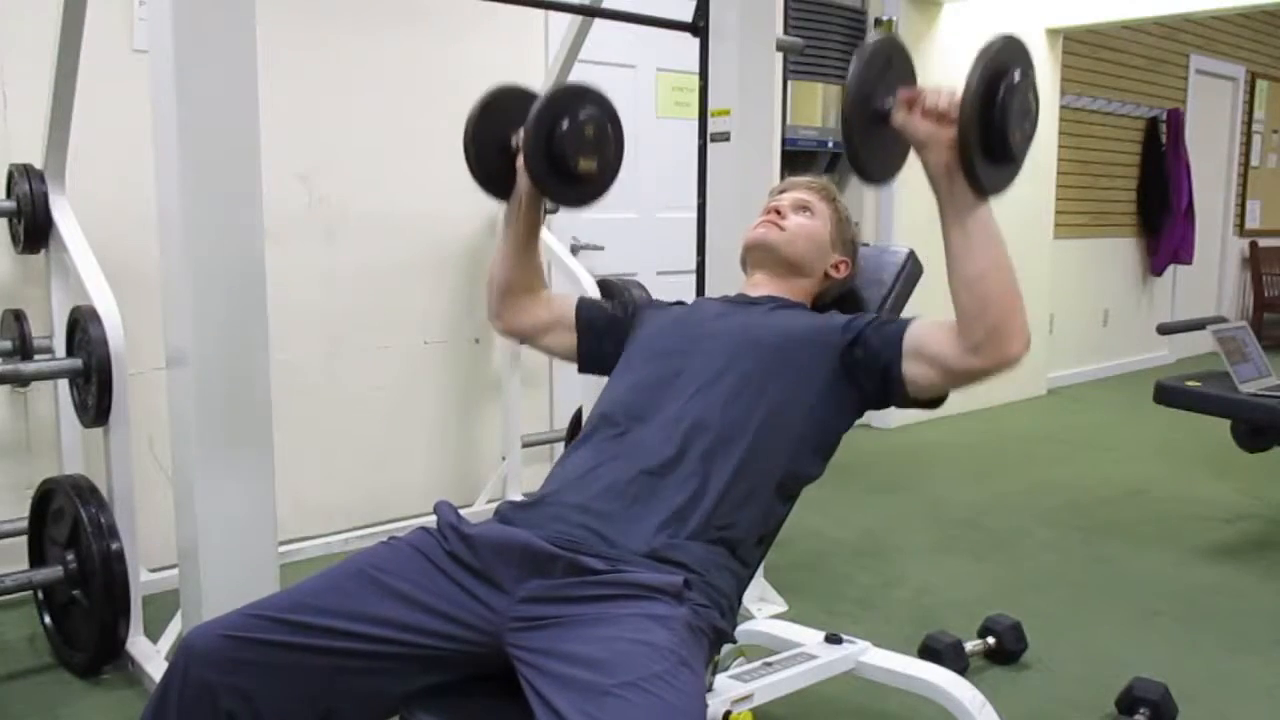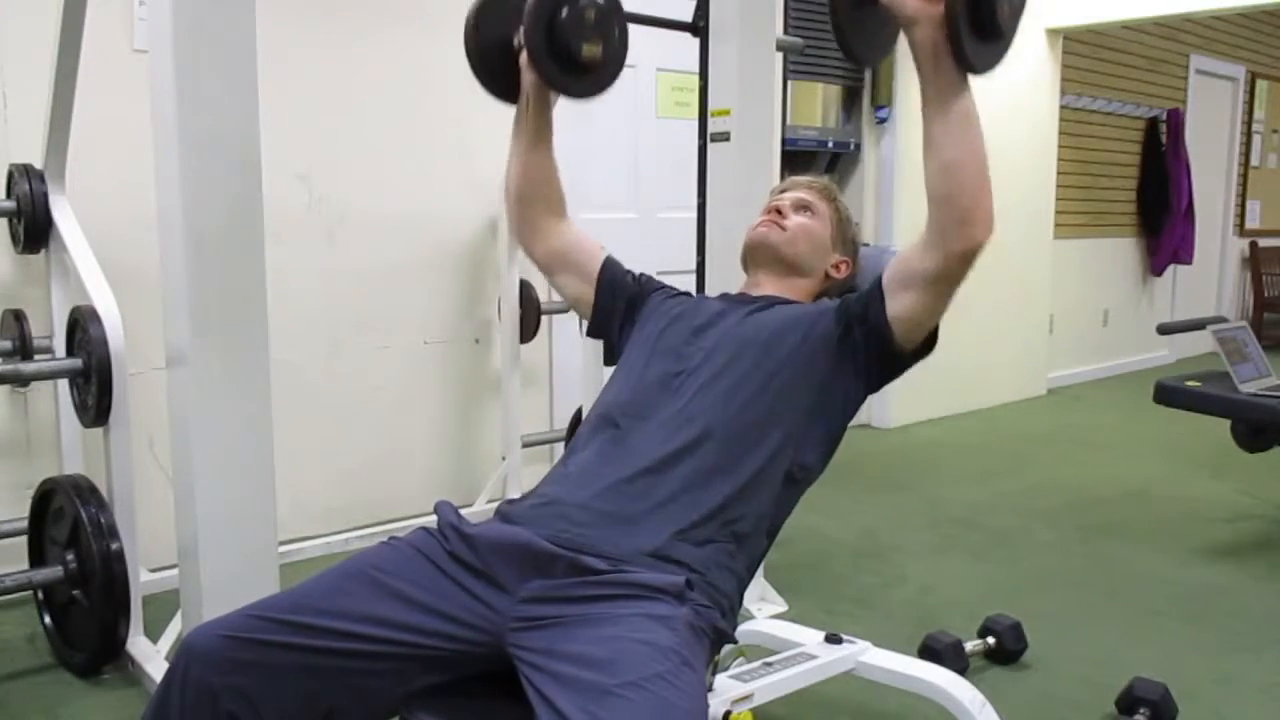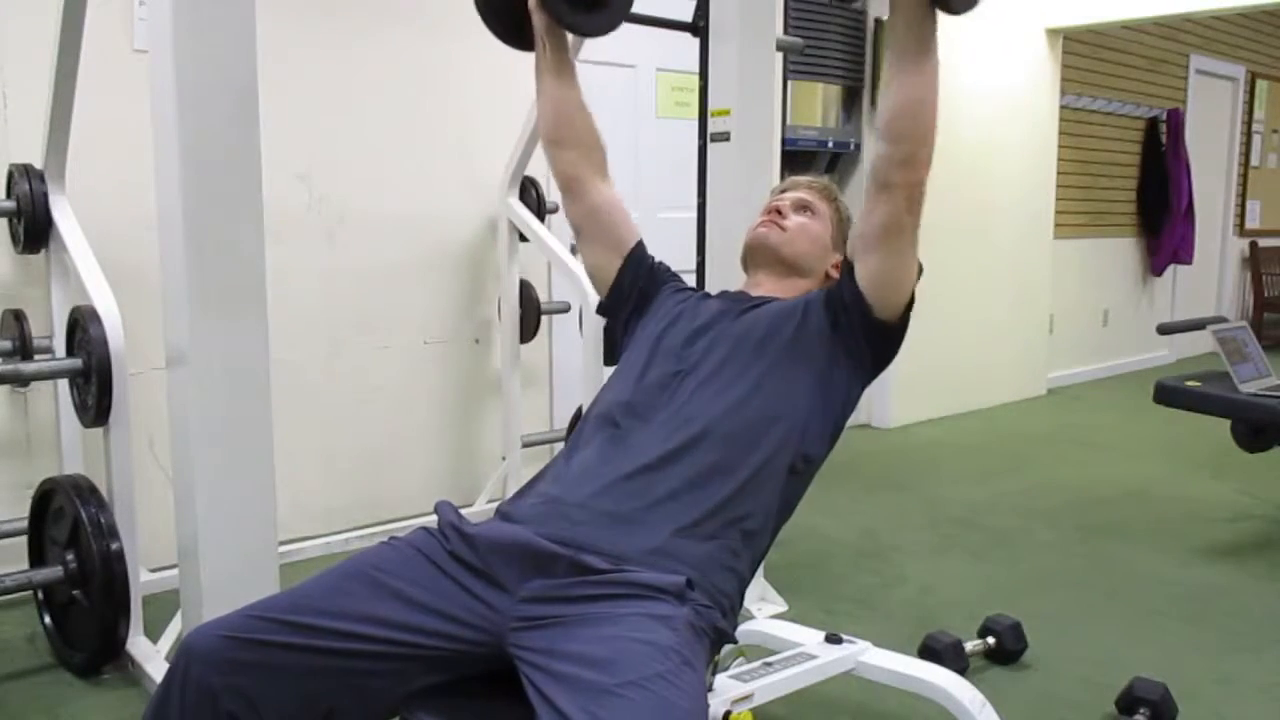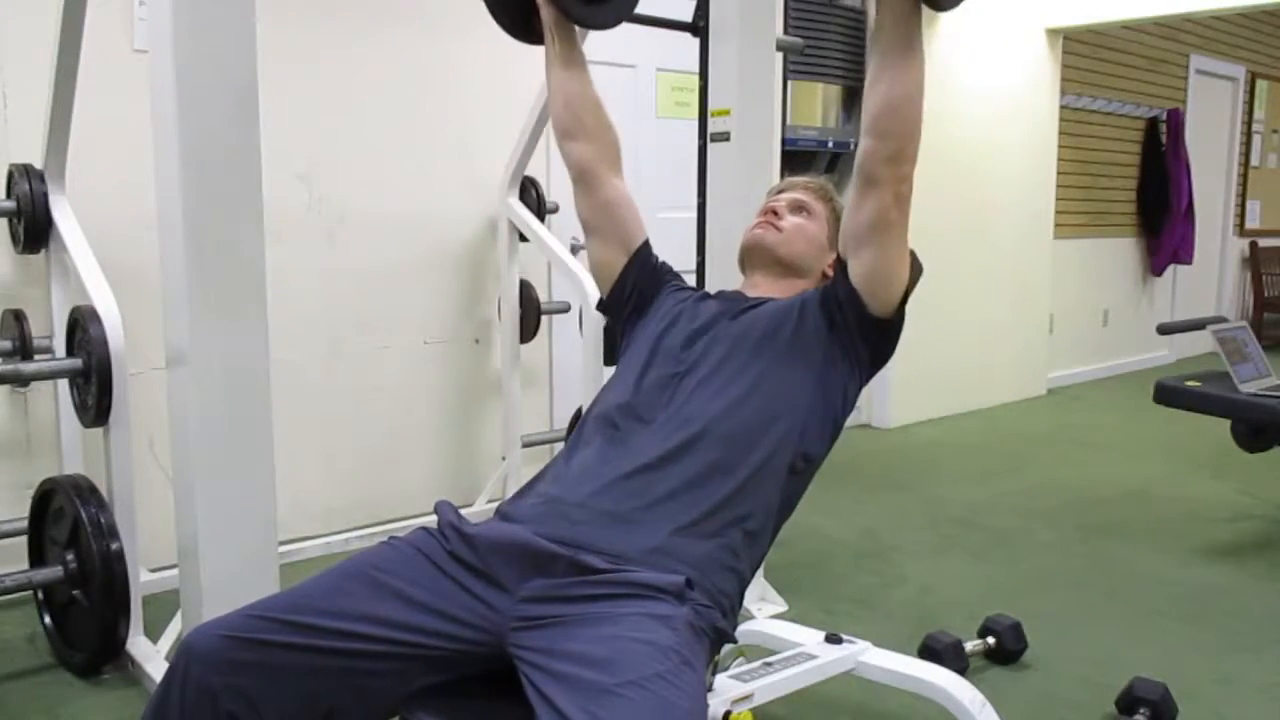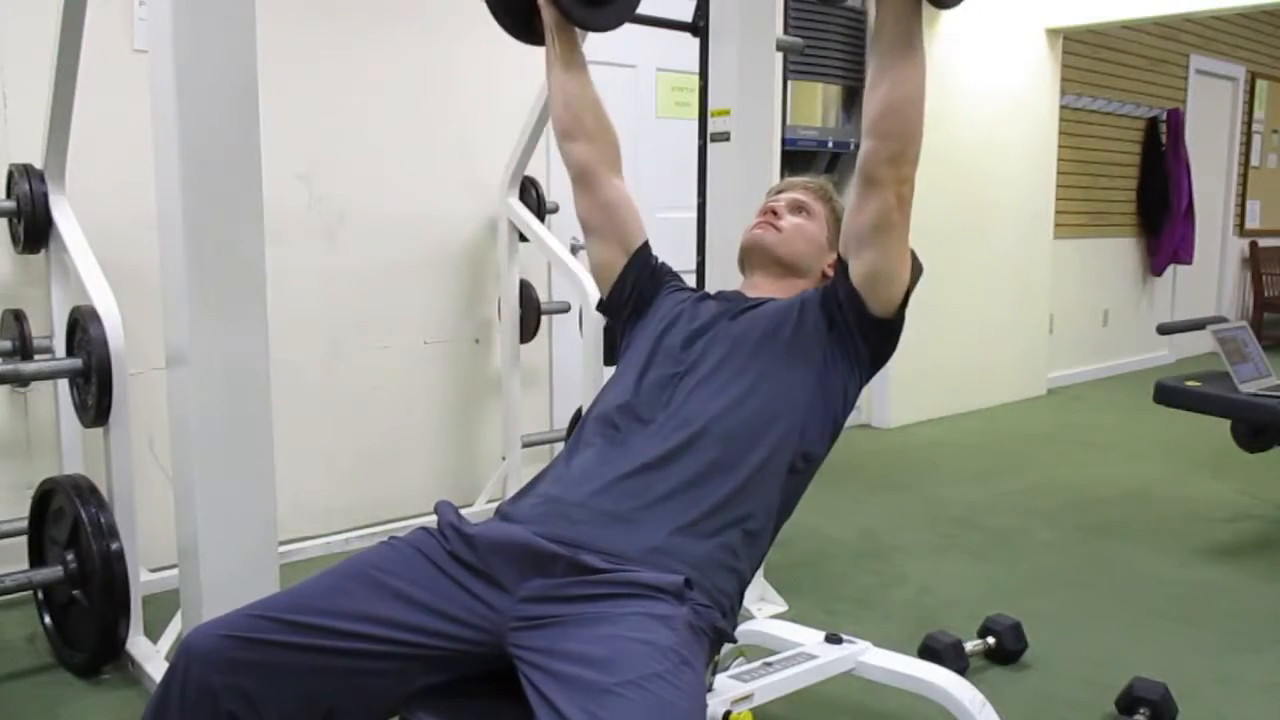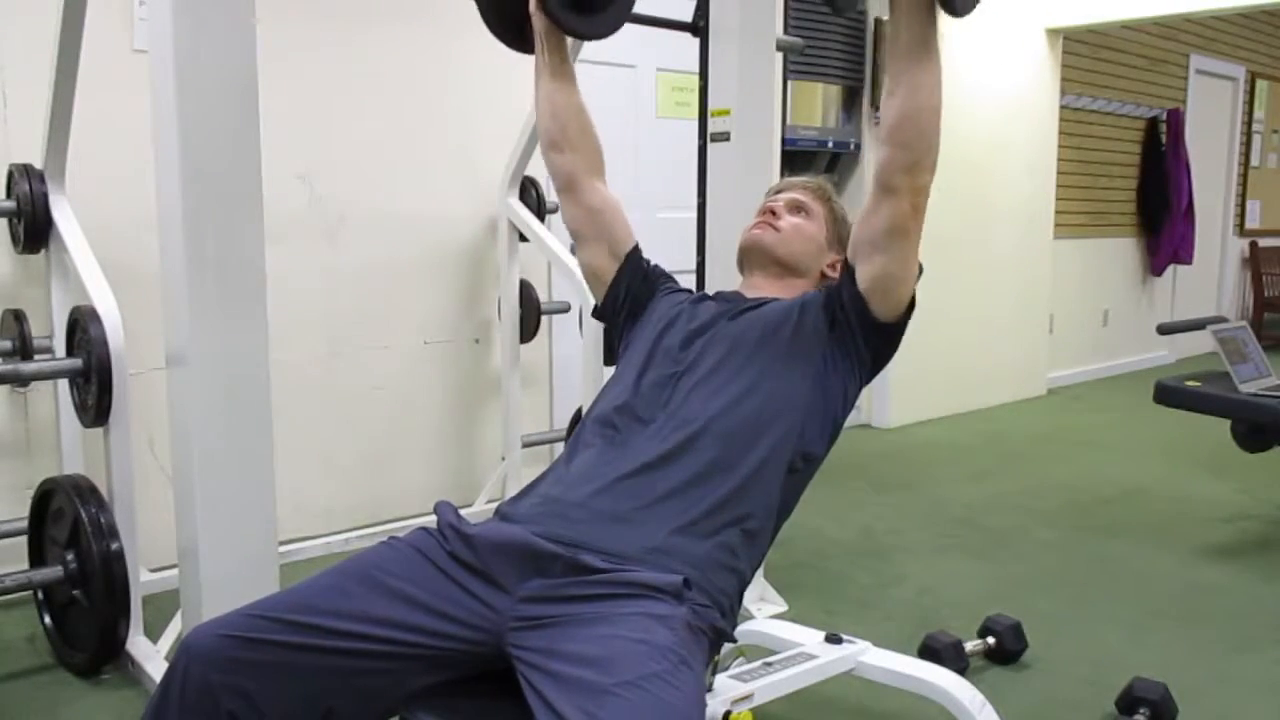
dt=0.2s
person 1, frame 1
left shoulder: (837, 344)
right shoulder: (660, 320)
left elbow: (991, 345)
right elbow: (515, 312)
left wrist: (947, 171)
right wrist: (530, 189)
left hip: (643, 596)
right hip: (498, 552)
person 1, frame 2
left shoulder: (836, 338)
right shoulder: (662, 310)
left elbow: (957, 239)
right elbow: (539, 230)
right wrist: (536, 92)
left hip: (643, 597)
right hip: (494, 550)
person 1, frame 3
left shoulder: (833, 335)
right shoulder: (664, 304)
left elbow: (900, 178)
right elbow: (581, 174)
left hip: (642, 598)
right hip: (497, 549)
person 1, frame 4
left shoulder: (832, 334)
right shoulder: (662, 305)
left elbow: (886, 173)
right elbow: (591, 163)
left hip: (642, 597)
right hip: (497, 550)
person 1, frame 5
left shoulder: (832, 333)
right shoulder: (662, 305)
left elbow: (887, 176)
right elbow: (591, 165)
left hip: (643, 597)
right hip: (499, 550)
person 1, frame 6
left shoulder: (832, 334)
right shoulder: (659, 308)
left elbow: (901, 187)
right elbow: (577, 176)
left hip: (644, 597)
right hip: (497, 549)
